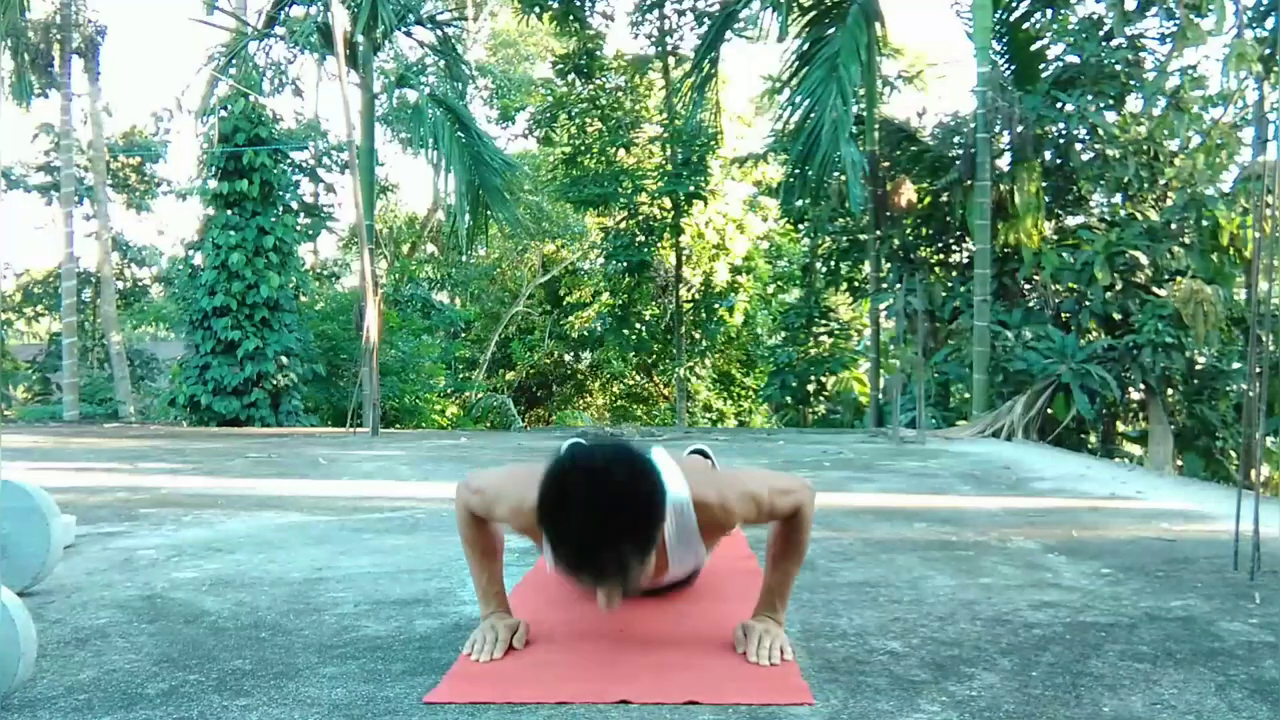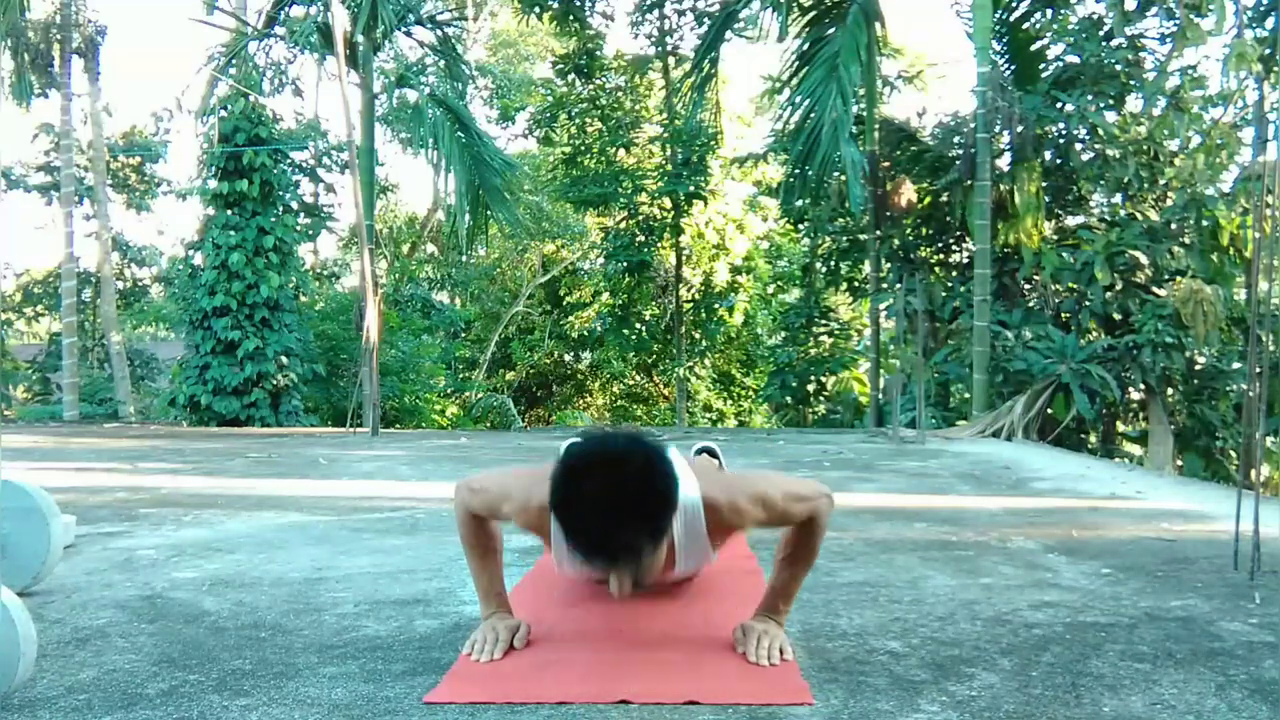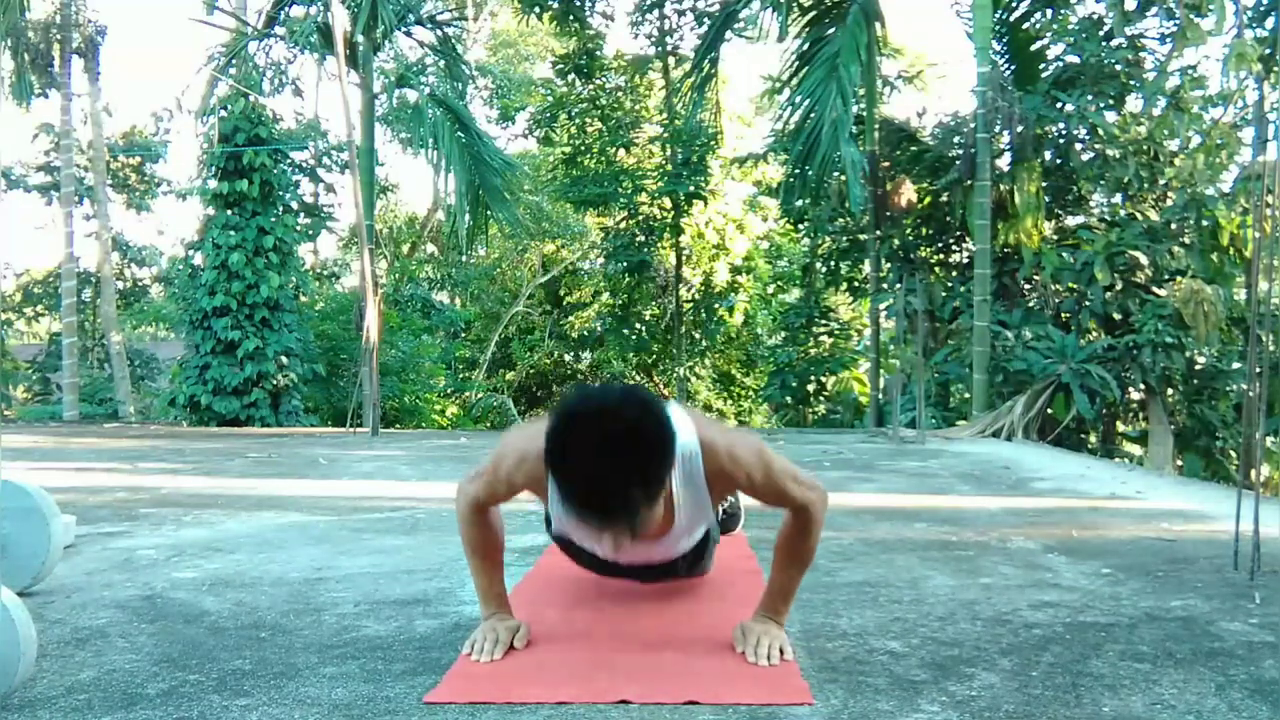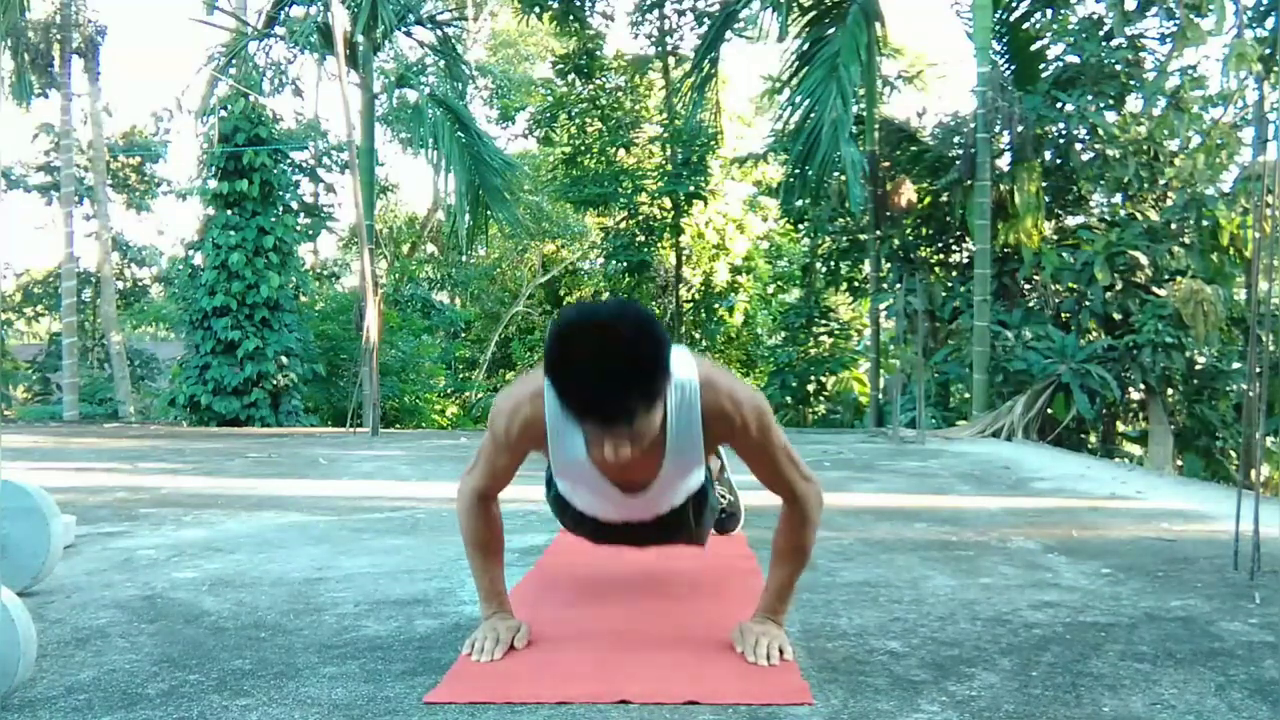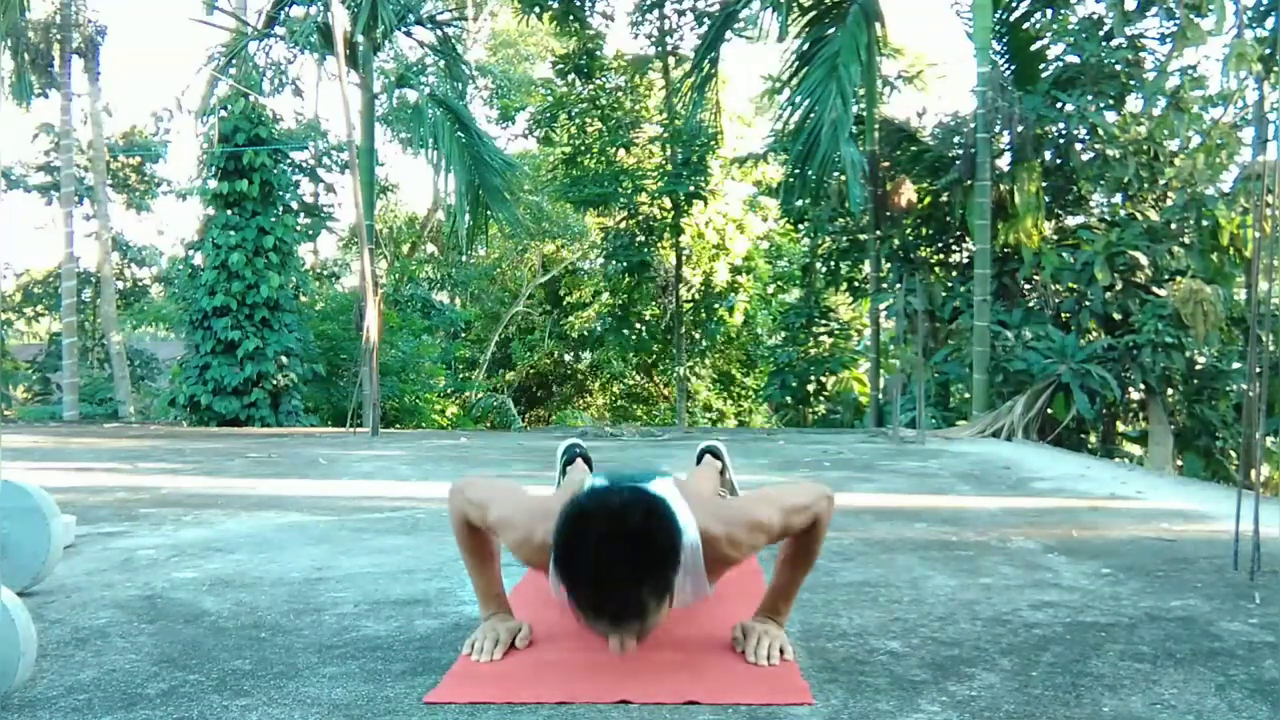
dt=1s
person 1, frame 1
left shoulder: (711, 501)
right shoulder: (527, 502)
left elbow: (801, 498)
right elbow: (468, 496)
left wrist: (769, 617)
right wrist: (494, 612)
left ankle: (699, 462)
right ankle: (573, 457)
person 1, frame 2
left shoulder: (719, 503)
right shoulder: (538, 502)
left elbow: (820, 501)
right elbow: (467, 495)
left wrist: (771, 616)
right wrist: (495, 612)
left ankle: (707, 461)
right ankle: (577, 456)
person 1, frame 3
left shoulder: (719, 455)
right shoulder: (528, 456)
left elbow: (811, 502)
right elbow: (472, 498)
left wrist: (770, 618)
right wrist: (495, 614)
left knee: (700, 555)
person 1, frame 4
left shoulder: (718, 399)
right shoulder: (528, 406)
left elbow: (801, 496)
right elbow: (476, 494)
left wrist: (770, 617)
right wrist: (495, 612)
left hip: (680, 506)
right hip: (583, 510)
left knee: (700, 528)
person 1, frame 5
left shoulder: (723, 533)
right shoulder: (535, 534)
left elbow: (819, 502)
right elbow: (461, 498)
left wrist: (771, 618)
right wrist: (494, 614)
left ankle: (712, 464)
right ankle: (574, 462)
